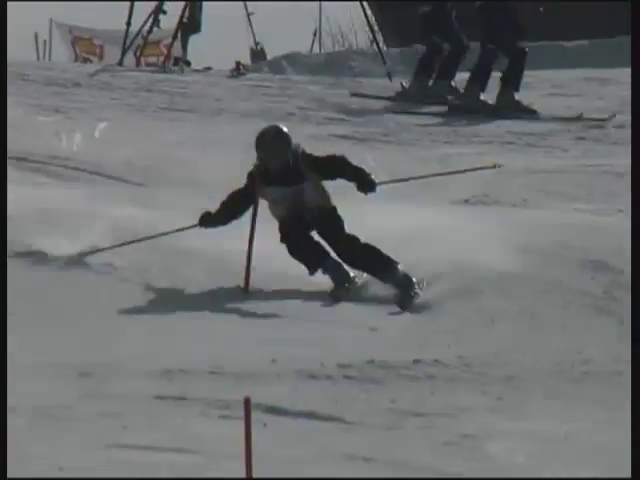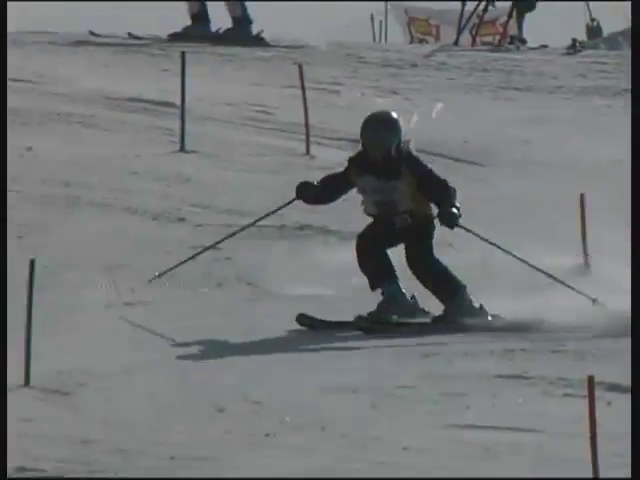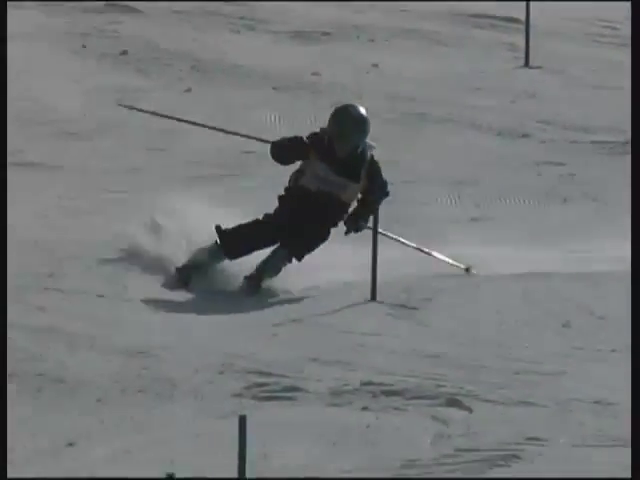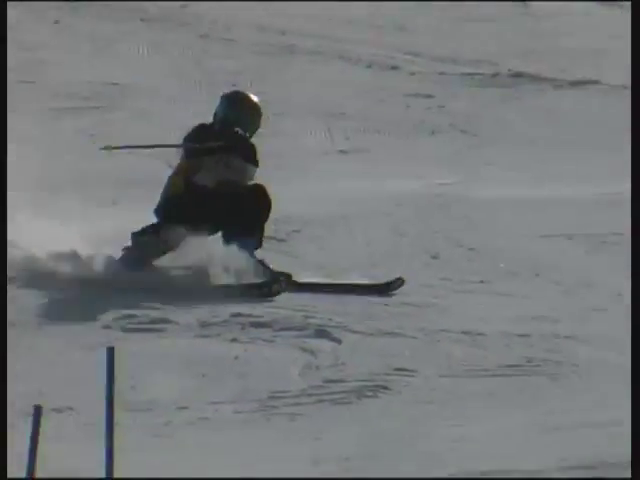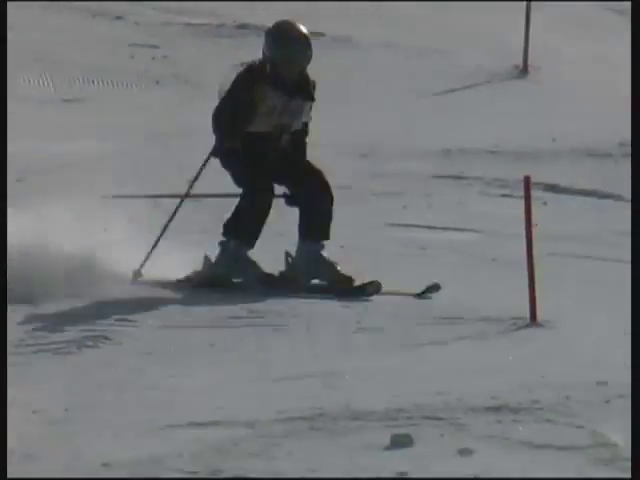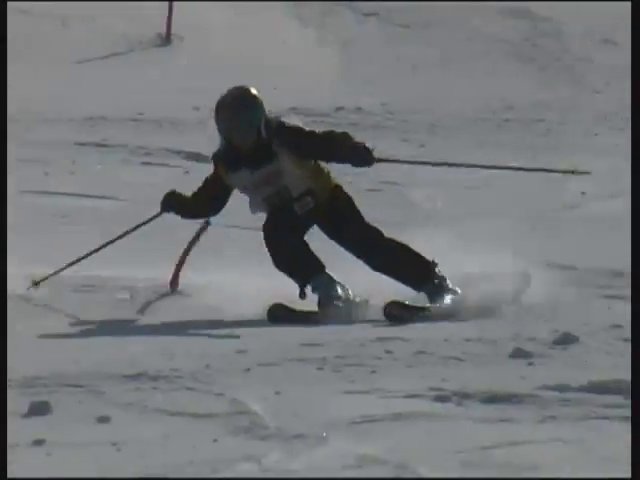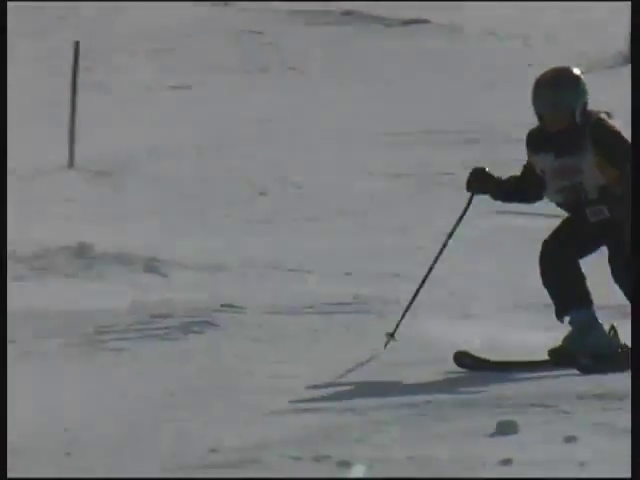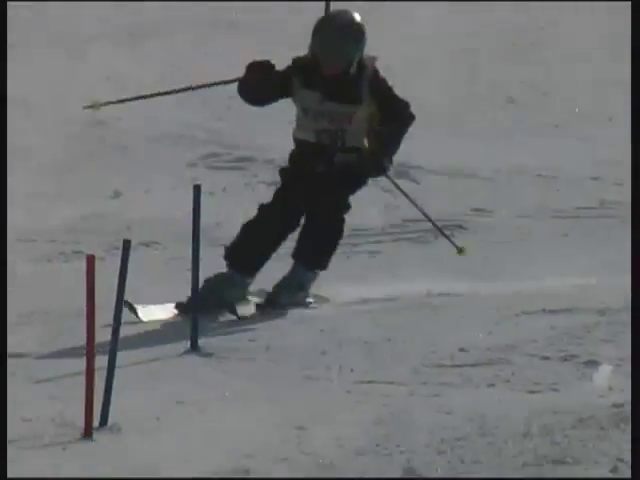
dt=0.5s
person 1, frame 1
left shoulder: (306, 165)
right shoulder: (258, 180)
left elbow: (336, 165)
right elbow: (236, 203)
left wrist: (361, 178)
right wrist: (214, 217)
left hip: (320, 212)
right hip: (292, 219)
left knee: (346, 247)
right knee: (291, 236)
left ankle: (399, 278)
right ankle: (339, 274)
person 1, frame 2
left shoulder: (407, 163)
right shoulder: (358, 167)
left elbow: (436, 186)
right elbow: (331, 188)
left wrist: (448, 208)
right wrist: (310, 191)
left hip: (416, 219)
right hip: (386, 221)
left knee: (421, 259)
right knee: (366, 244)
left ankle: (462, 304)
right ankle: (397, 301)
person 1, frame 3
left shoulder: (365, 164)
right shoulder: (316, 145)
left elbow: (378, 191)
right elbow: (280, 151)
left wrist: (362, 213)
right wrist: (290, 148)
left hip: (333, 206)
right hip: (303, 195)
left knee: (317, 230)
right knee: (273, 228)
left ankle: (266, 269)
right ankle: (204, 259)
person 1, frame 4
left shoulder: (247, 155)
right shoulder: (206, 134)
left elbow: (243, 195)
right elbow: (191, 147)
right wrist: (226, 142)
left hip: (219, 209)
right hip: (187, 201)
left knee: (259, 198)
right knee: (173, 229)
person 1, frame 5
left shoulder: (302, 87)
right shoulder: (251, 78)
left elbow: (298, 131)
right elbow: (224, 124)
left wrist: (299, 173)
left hip: (277, 149)
right hip: (240, 148)
left knee: (316, 187)
right knee: (260, 189)
left ankle: (309, 259)
right ankle: (233, 256)
person 1, frame 6
left shoulder: (281, 136)
right shoulder: (227, 164)
left elbow: (326, 143)
right elbow: (209, 201)
left wrist: (356, 151)
right wrist: (180, 204)
left hip: (322, 197)
right hip: (283, 211)
left knee: (364, 240)
right knee: (277, 235)
left ankle: (434, 282)
right ankle: (329, 291)
person 1, frame 7
left shoulder: (598, 132)
right shoulder: (540, 141)
left elbow: (631, 161)
right elbow: (530, 187)
left wrist: (619, 193)
right wrist: (490, 185)
left hip: (619, 211)
right hip: (584, 214)
left knee: (626, 271)
right knee: (554, 257)
right ankle: (589, 332)
person 1, frame 8
left shoulder: (369, 83)
right shoulder: (303, 73)
left elbow: (401, 116)
right elbow: (257, 93)
left wrist: (382, 153)
right wrist: (256, 78)
left hip: (351, 160)
right hip: (309, 155)
left knee: (325, 203)
right knee: (279, 214)
left ankle: (300, 279)
right ankle: (233, 282)
